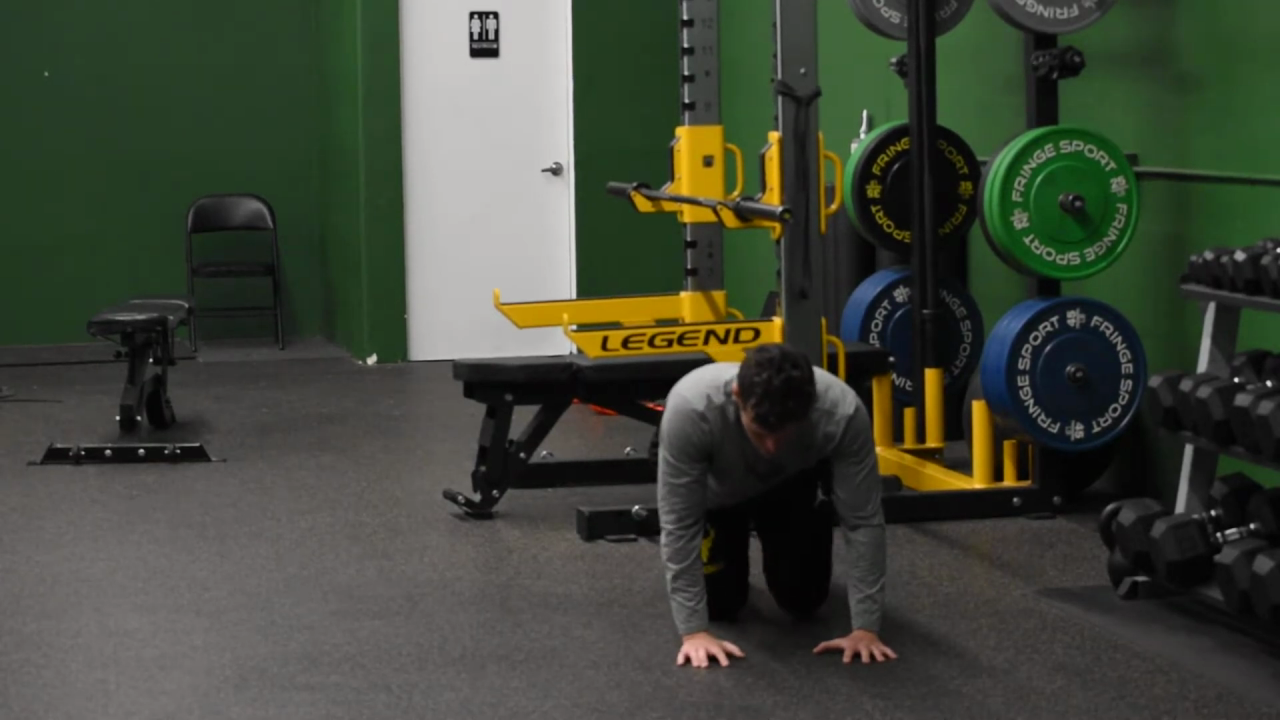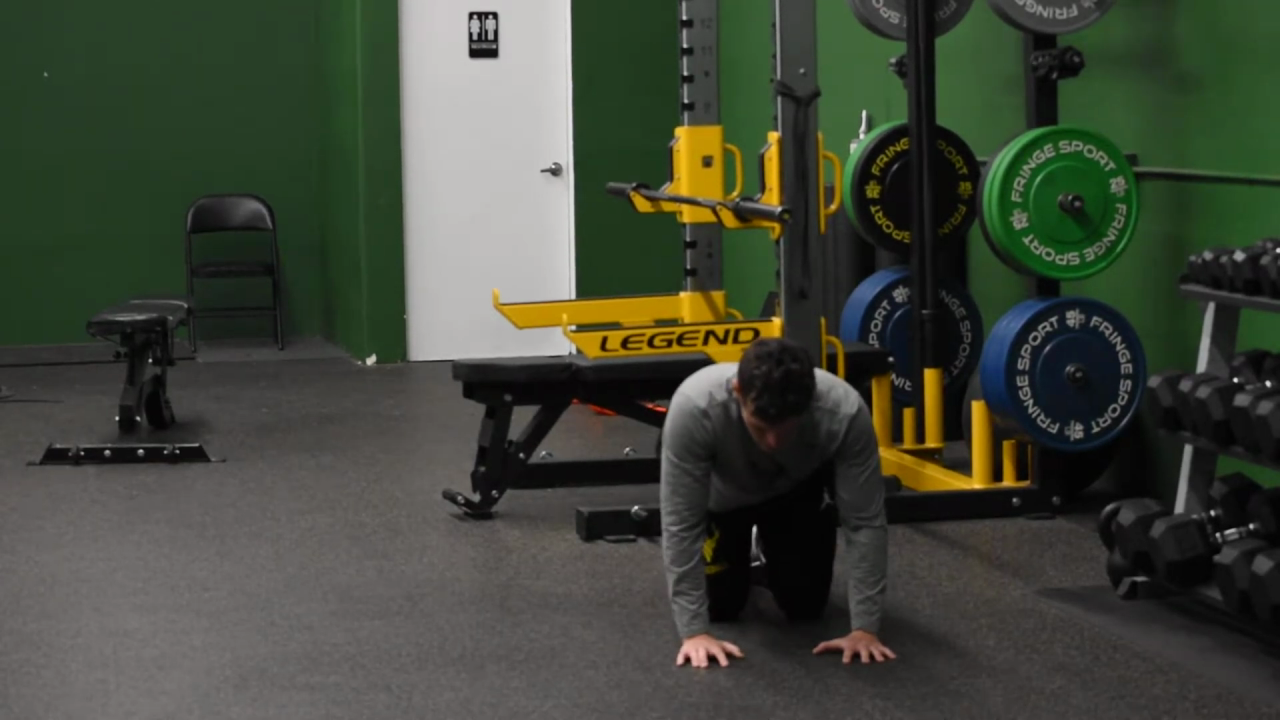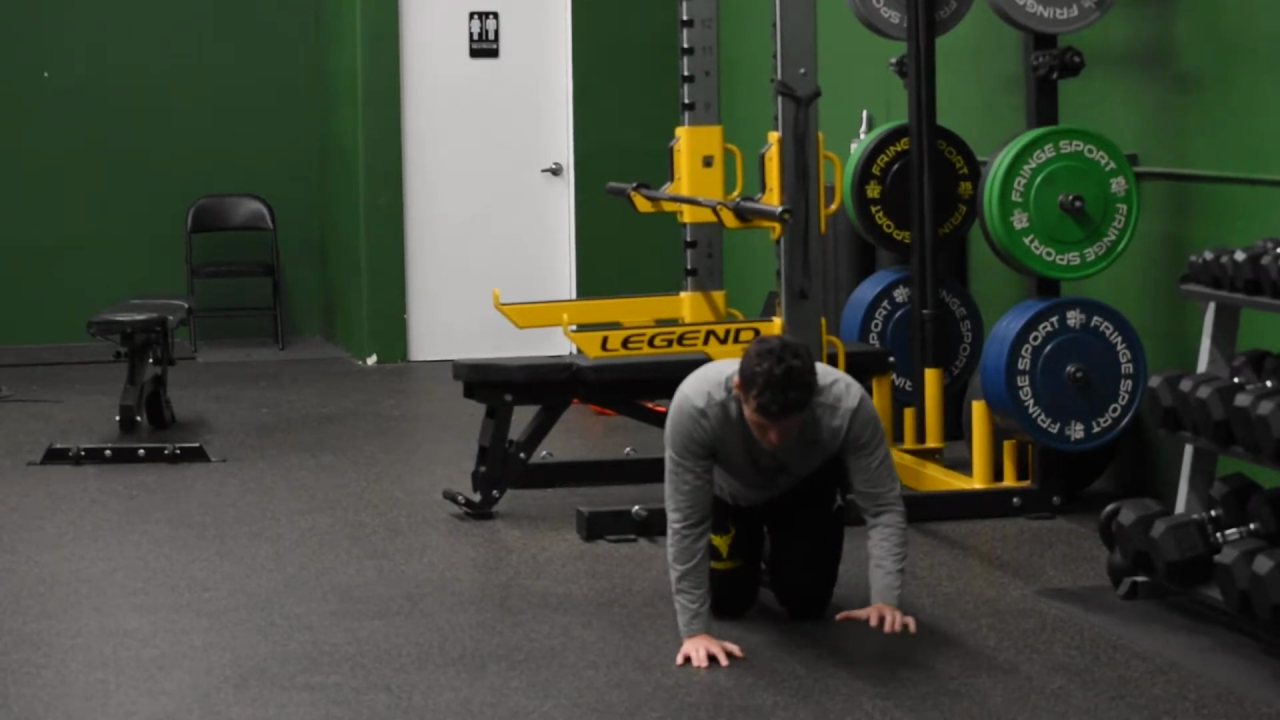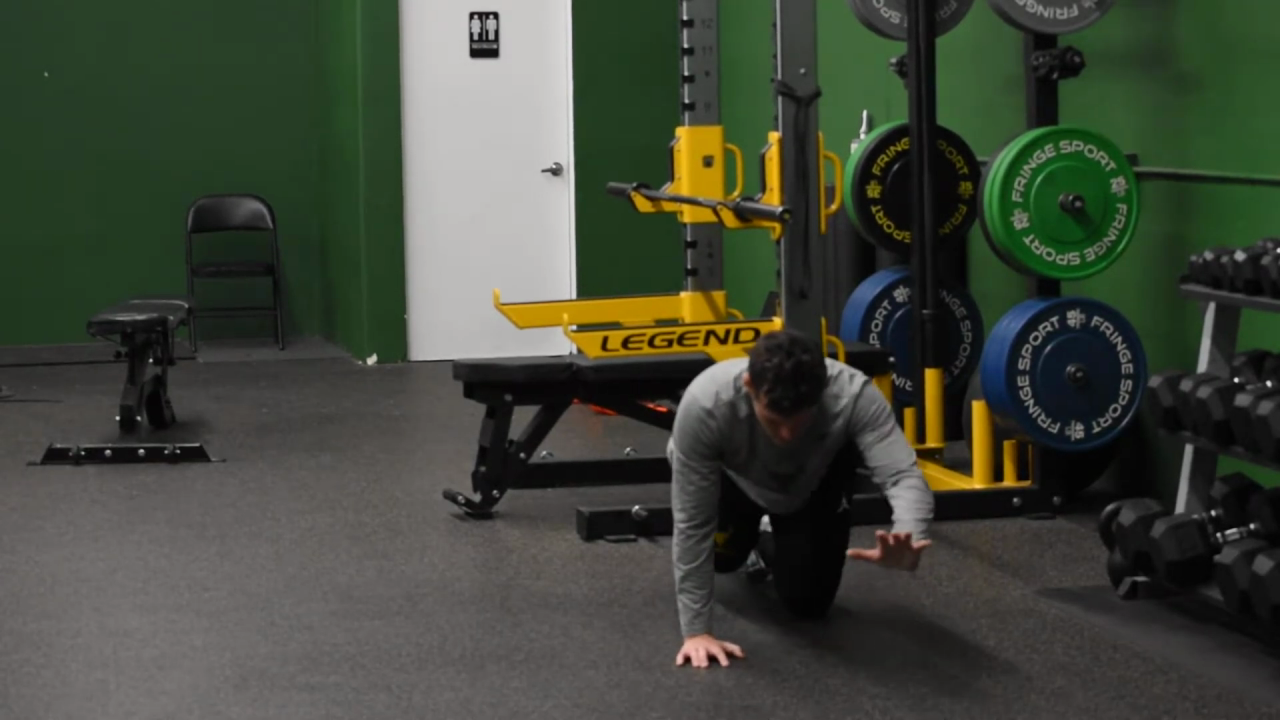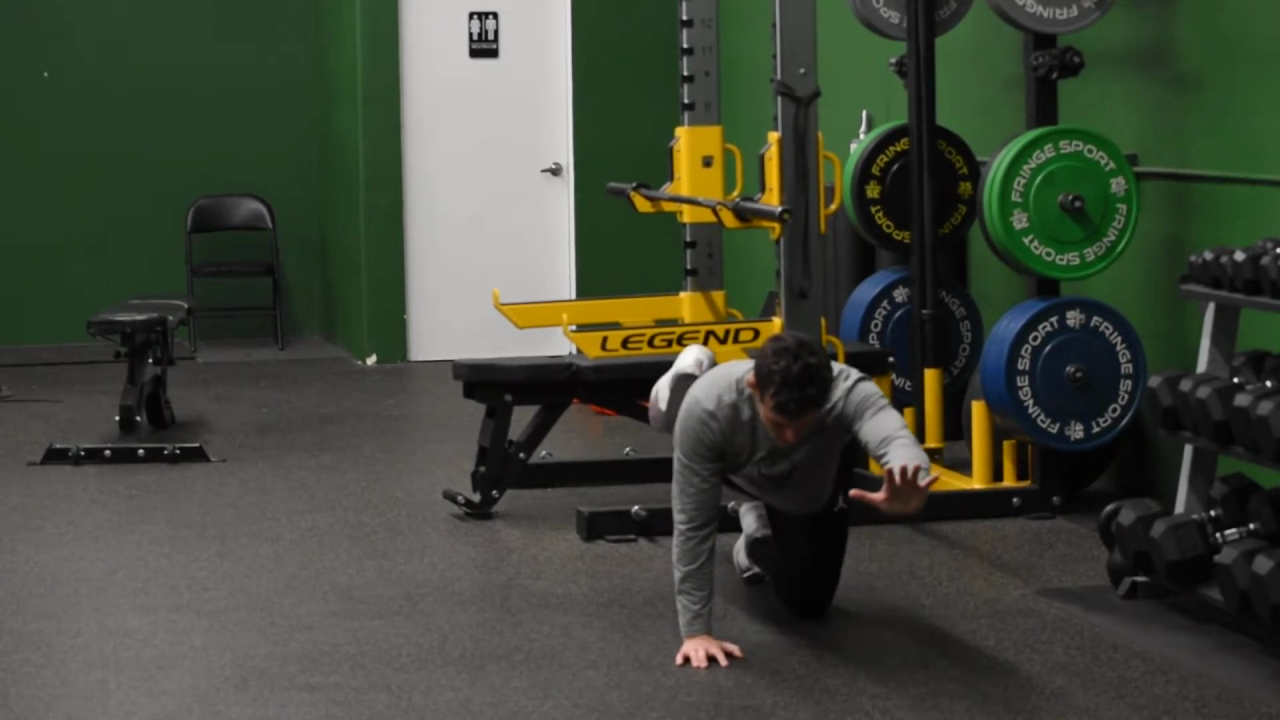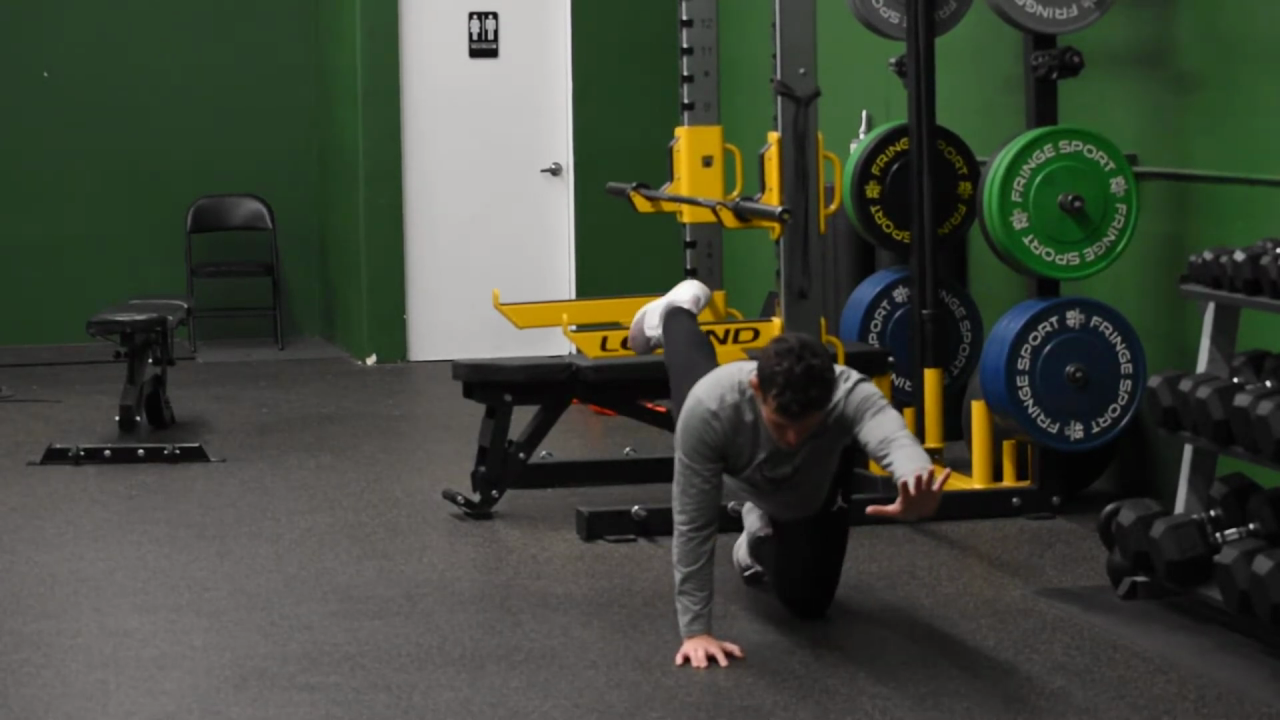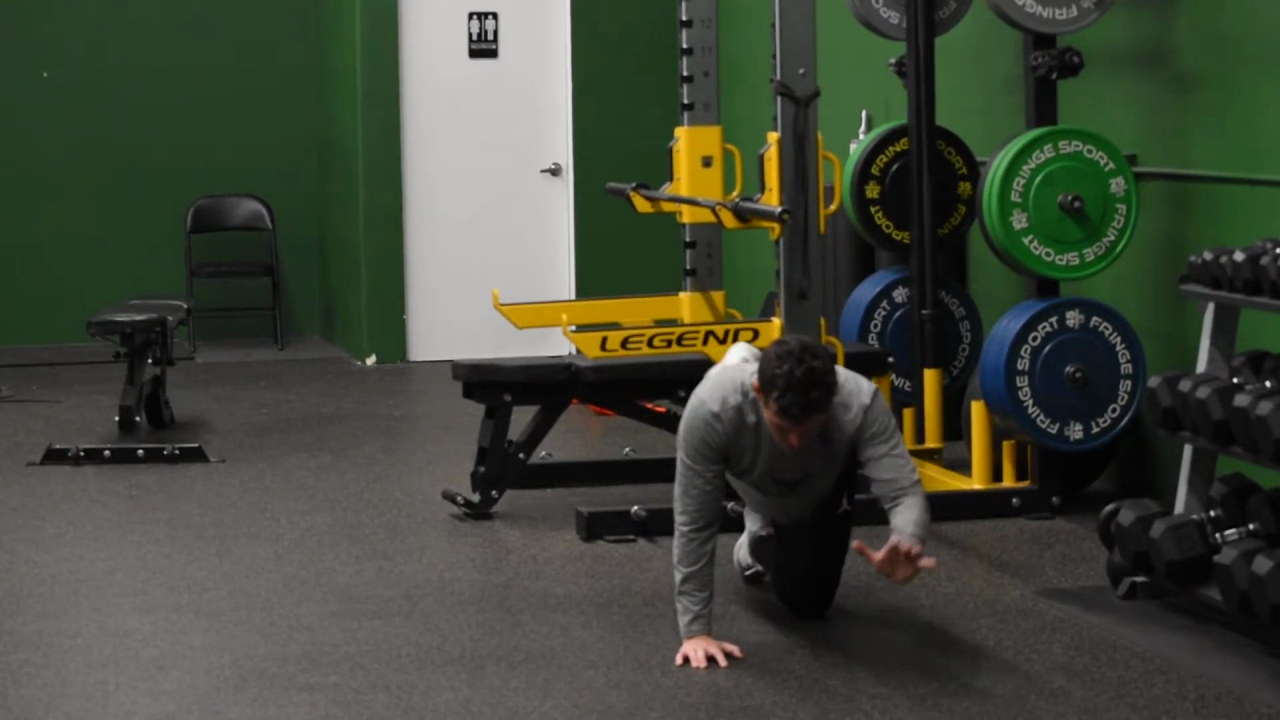
dt=0.4s
person 1, frame 1
left shoulder: (842, 412)
right shoulder: (691, 407)
left elbow: (863, 521)
right elbow: (678, 523)
left wrist: (865, 627)
right wrist: (693, 630)
left hip: (793, 482)
right hip: (712, 488)
left knee: (802, 599)
right knee: (720, 604)
person 1, frame 2
left shoulder: (845, 413)
right shoulder: (694, 407)
left elbow: (865, 523)
right elbow: (681, 523)
left wrist: (865, 627)
right wrist: (693, 631)
left hip: (799, 489)
right hip: (720, 492)
left knee: (804, 605)
right knee: (721, 605)
left ankle: (771, 552)
person 1, frame 3
left shoulder: (847, 405)
right shoulder: (696, 405)
left elbow: (884, 505)
right elbow: (685, 521)
left wrist: (885, 596)
right wrist: (694, 630)
left hip: (809, 485)
right hip: (727, 486)
left knee: (805, 603)
right knee: (728, 603)
left ankle: (776, 551)
person 1, frame 4
left shoulder: (854, 397)
right shoulder: (706, 405)
left elbow: (906, 475)
right elbow: (692, 520)
left wrist: (906, 544)
right wrist: (696, 630)
left hip: (817, 485)
right hip: (738, 480)
left knee: (808, 602)
right knee: (725, 557)
left ankle: (769, 541)
person 1, frame 5
left shoulder: (851, 395)
right shoulder: (708, 405)
left elbow: (895, 441)
right elbow: (692, 522)
left wrist: (909, 492)
right wrist: (695, 630)
right hip: (742, 470)
left knee: (808, 603)
left ankle: (761, 534)
right ankle: (684, 381)
person 1, frame 6
left shoulder: (851, 395)
right shoulder: (710, 408)
left elbow: (896, 443)
right elbow: (693, 524)
left wrist: (916, 492)
right wrist: (694, 630)
right hip: (742, 472)
left knee: (807, 603)
left ankle: (761, 540)
right ankle: (675, 314)
person 1, frame 7
left shoulder: (861, 404)
right shoulder: (712, 408)
left elbow: (904, 492)
right elbow: (694, 522)
left wrist: (904, 547)
right wrist: (695, 630)
right hip: (743, 478)
left knee: (808, 603)
left ankle: (765, 540)
